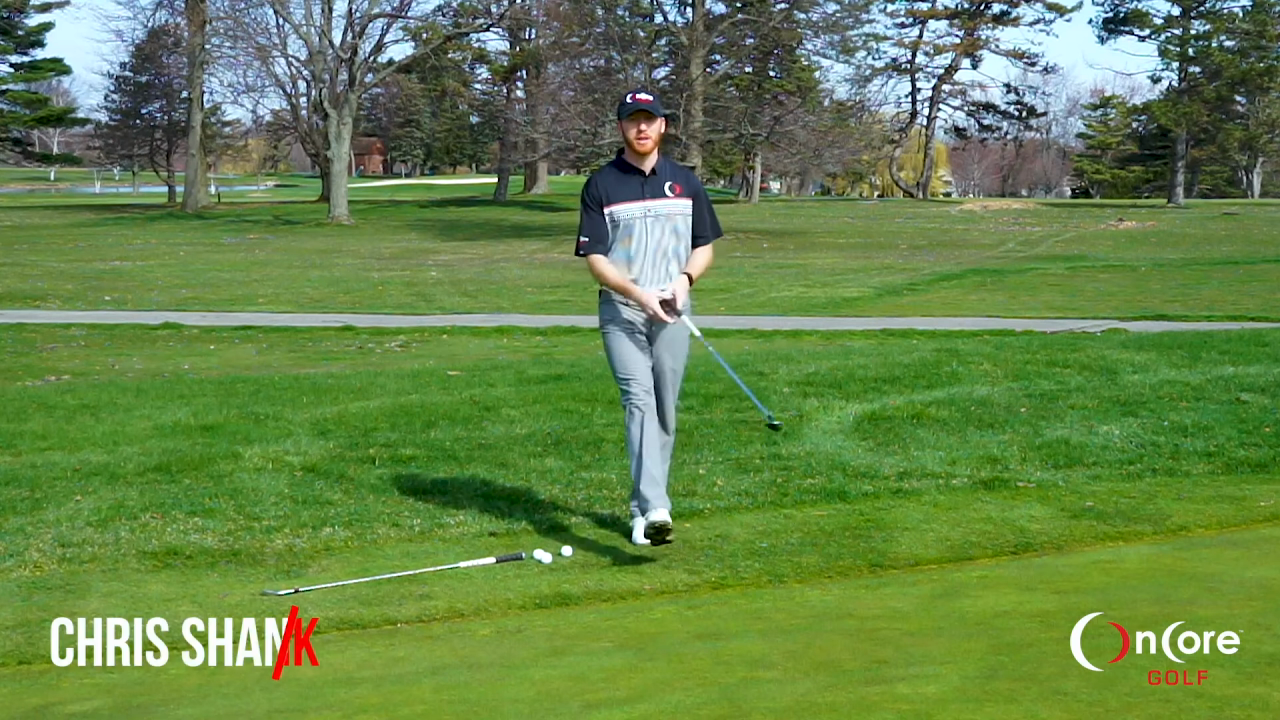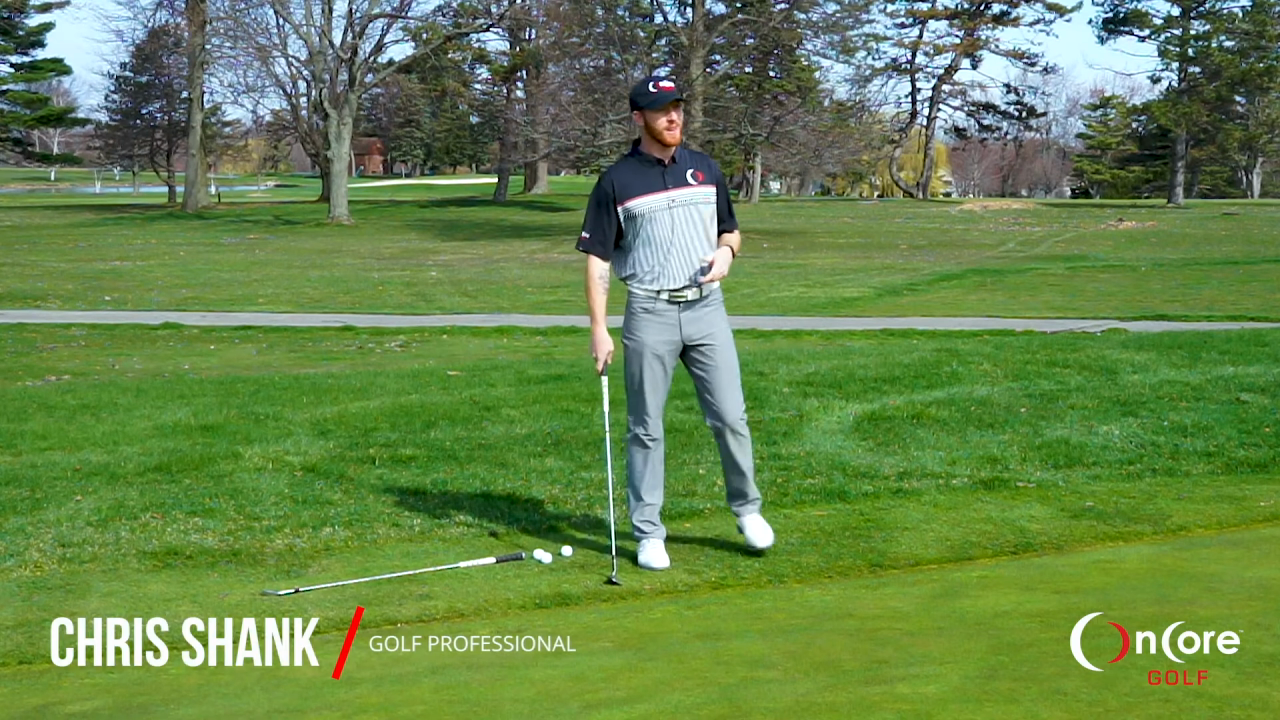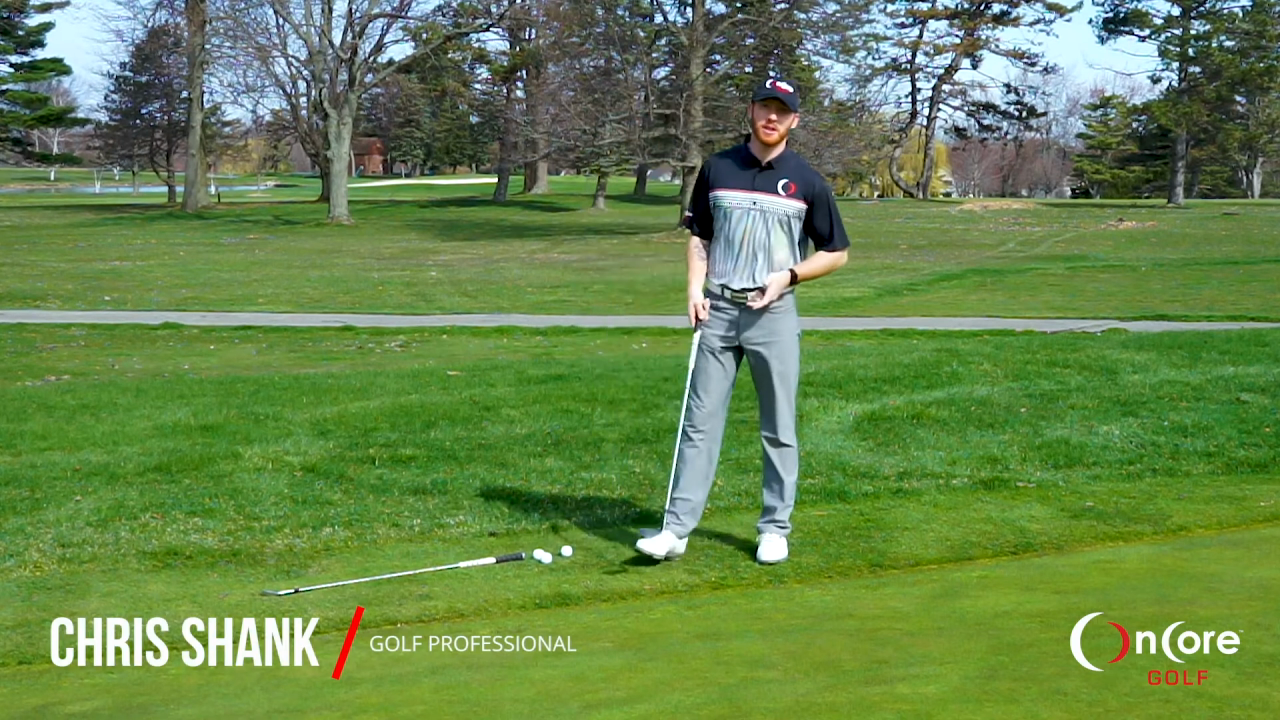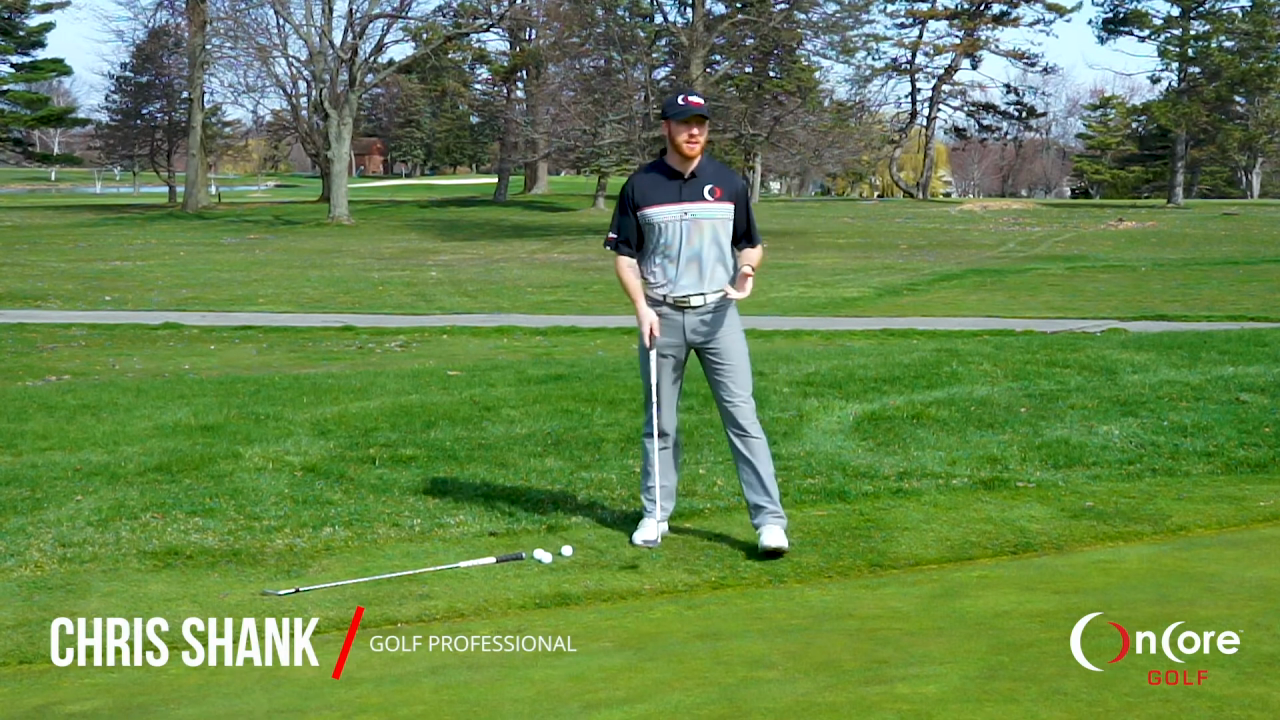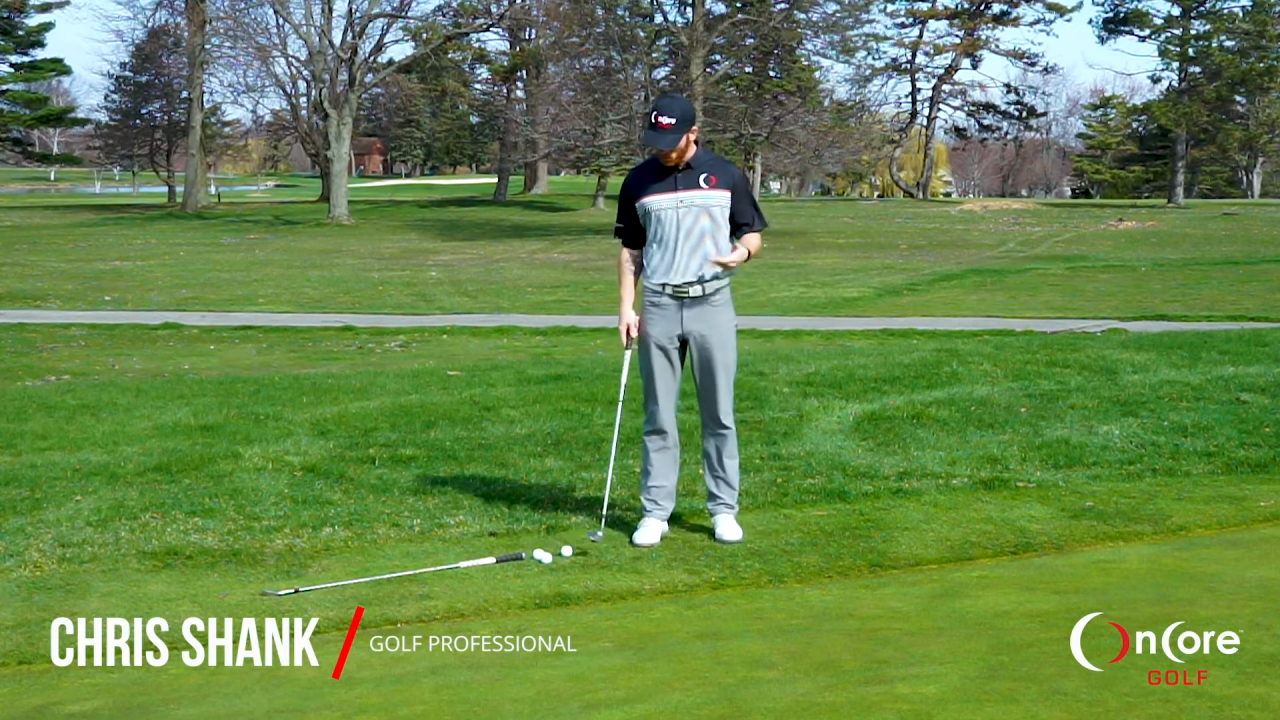
dt=1s
person 1, frame 1
left shoulder: (685, 182)
right shoulder: (600, 185)
left elbow: (704, 247)
right elbow: (595, 259)
left wrist: (684, 278)
right wrist: (637, 293)
left hip: (672, 312)
right hip: (621, 310)
left knee: (662, 416)
right knee: (638, 402)
left ankle: (643, 507)
right ankle: (655, 509)
person 1, frame 2
left shoulder: (706, 169)
right shoulder: (616, 181)
left elbow: (728, 232)
right elbow: (597, 259)
left wrist: (725, 252)
right wrist: (598, 329)
left hip: (706, 310)
right hip: (649, 315)
left knee: (730, 416)
right knee: (646, 428)
left ankle: (746, 505)
right ankle: (648, 533)
person 1, frame 3
left shoulder: (808, 181)
right shoulder: (716, 169)
left elbow: (835, 252)
right elbow: (699, 236)
left wrist: (787, 275)
right wrist: (695, 287)
left hip: (774, 314)
right hip: (719, 310)
left knee: (778, 428)
right knee: (700, 422)
left ankle: (774, 527)
right ankle: (677, 528)
person 1, frame 4
left shoulder: (730, 183)
right shoulder: (639, 187)
left elbow: (750, 245)
right elbow: (625, 256)
left wrist: (747, 269)
right wrist: (641, 308)
left hip: (717, 313)
right hip: (663, 316)
left knee: (742, 416)
right knee: (660, 421)
left ankle: (769, 520)
right ankle: (656, 512)
person 1, frame 5
left shoulder: (727, 175)
right shoulder: (638, 181)
left elbow: (752, 234)
right elbow: (630, 249)
left wrist: (742, 251)
right wrist: (626, 306)
left hip: (712, 305)
right hip: (659, 306)
left knee: (718, 413)
right knee: (659, 415)
left ankle: (724, 509)
right ankle: (655, 511)
